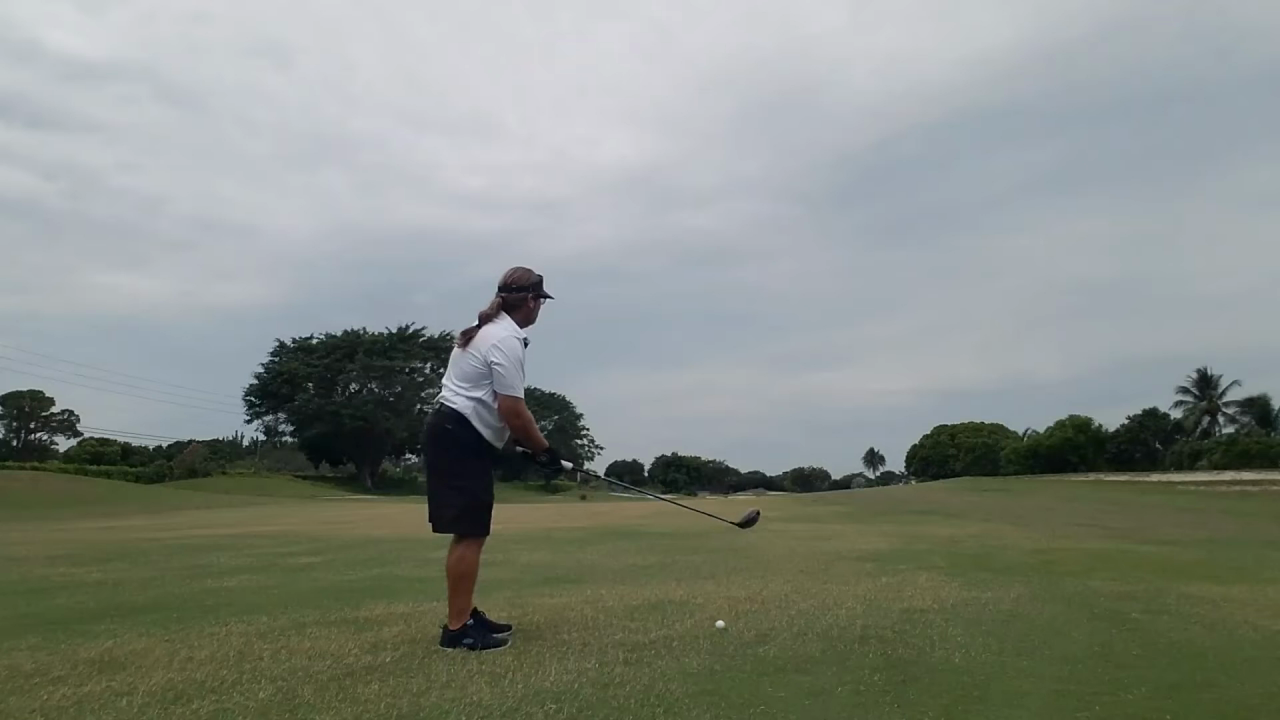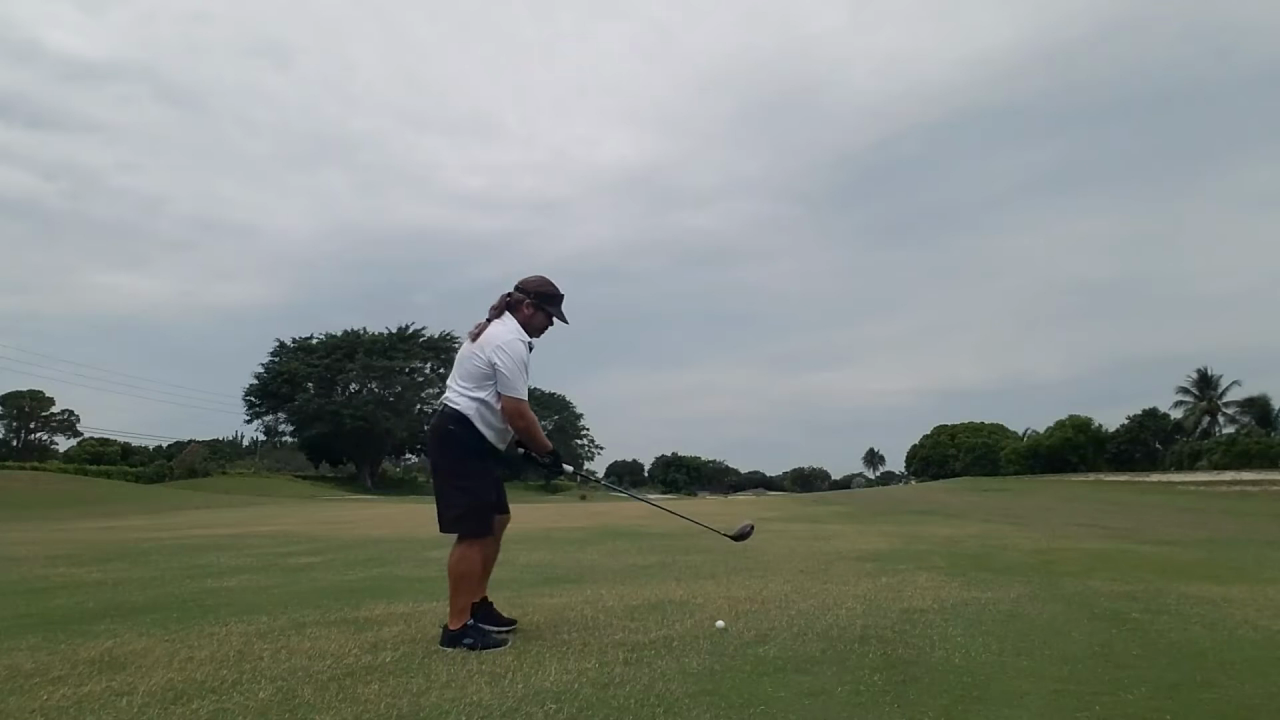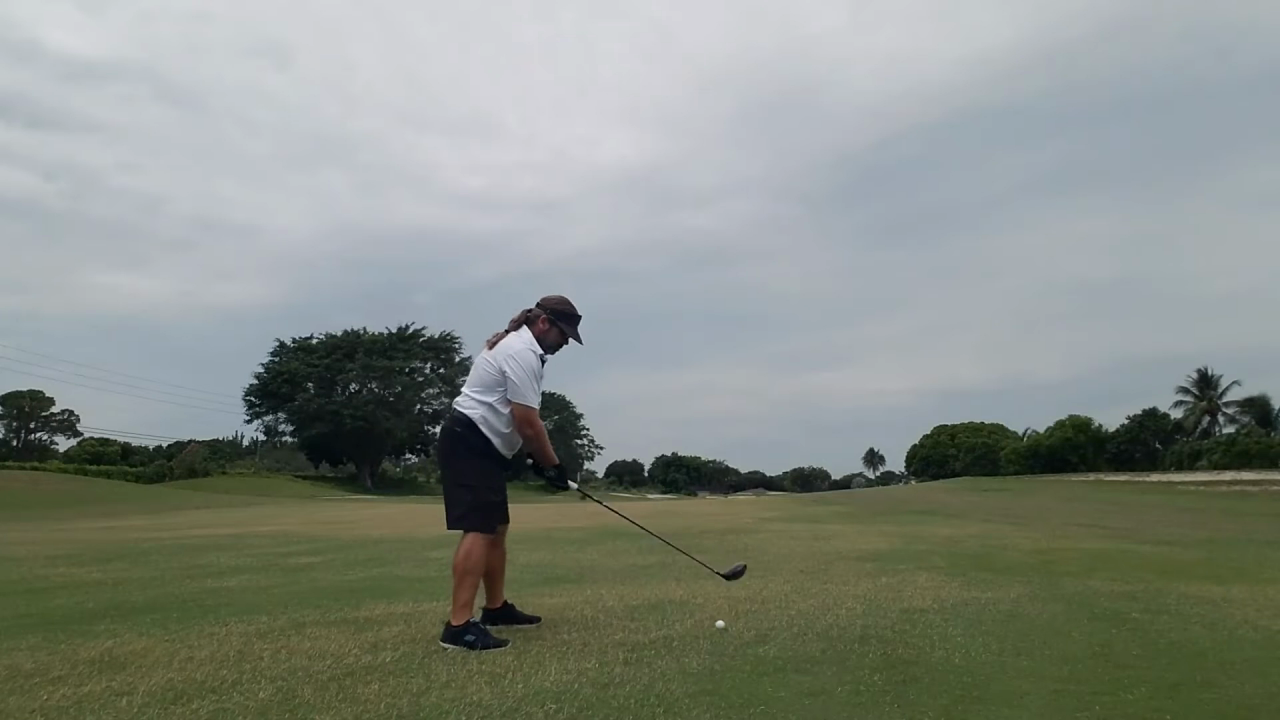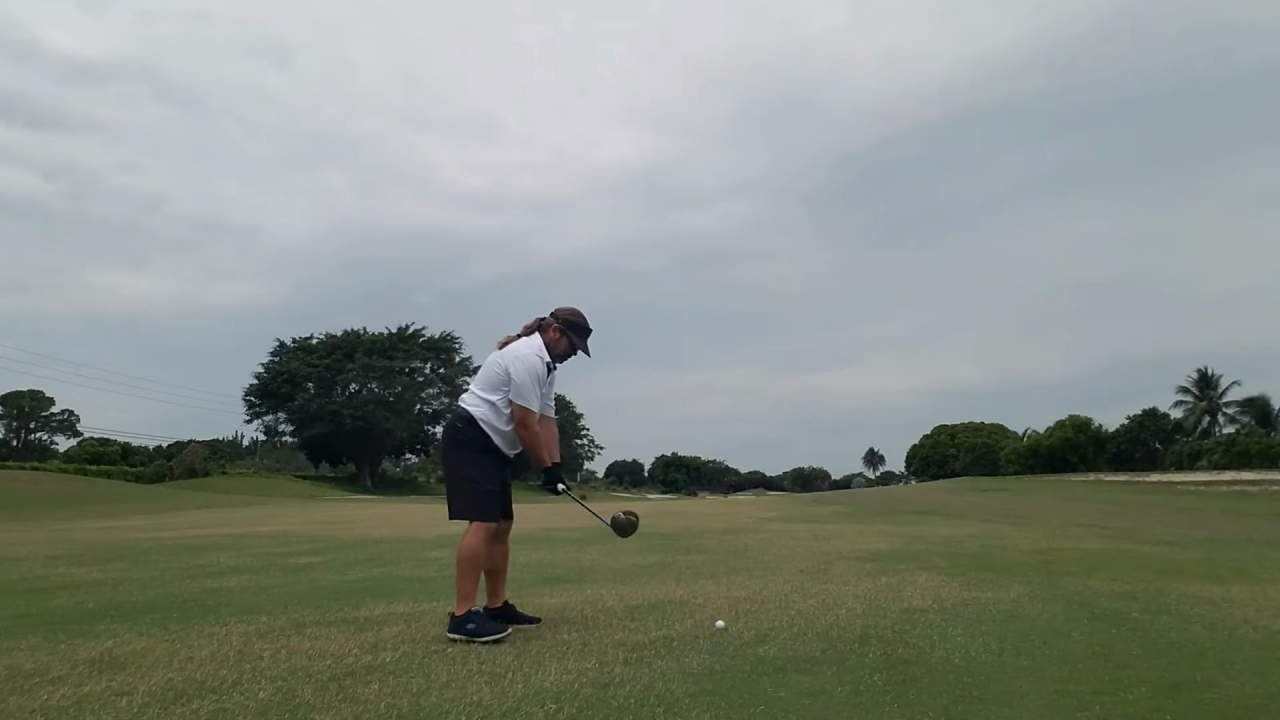
dt=0.4s
person 1, frame 1
left shoulder: (490, 330)
right shoulder: (507, 341)
right elbow: (513, 412)
left wrist: (532, 442)
right wrist: (543, 450)
left hip: (454, 436)
right hip: (462, 441)
left knee: (470, 533)
right knee: (469, 534)
left ankle: (465, 615)
right ankle: (456, 628)
person 1, frame 2
left shoulder: (498, 332)
right shoulder: (510, 342)
right elbow: (516, 412)
left wrist: (529, 444)
right wrist: (547, 451)
left hip: (469, 441)
right hip: (463, 442)
left knee: (495, 522)
right knee: (473, 533)
left ankle: (477, 603)
right ankle: (457, 628)
person 1, frame 3
left shoulder: (521, 348)
right shoulder: (522, 353)
left elbow: (522, 418)
right elbow: (527, 422)
left wrist: (539, 458)
right wrist: (553, 465)
left hip: (481, 447)
right hip: (469, 445)
left knee: (496, 529)
right knee: (478, 531)
left ankle: (496, 606)
right ankle: (459, 625)
person 1, frame 4
left shoulder: (543, 363)
right shoulder: (527, 357)
left elbow: (546, 421)
right elbow: (525, 425)
left wrist: (555, 466)
right wrist: (545, 469)
left hip: (491, 447)
right hip: (469, 440)
left knee: (501, 525)
right knee: (482, 523)
left ankle: (496, 606)
right ankle: (464, 615)
